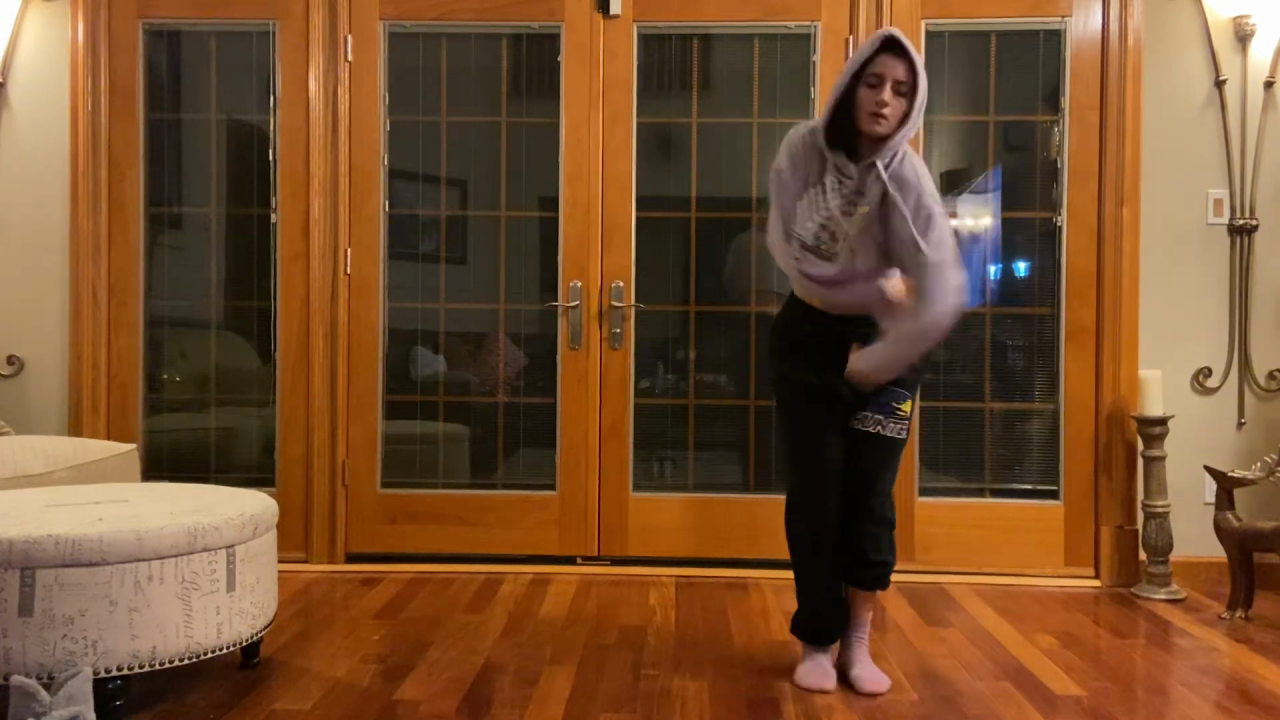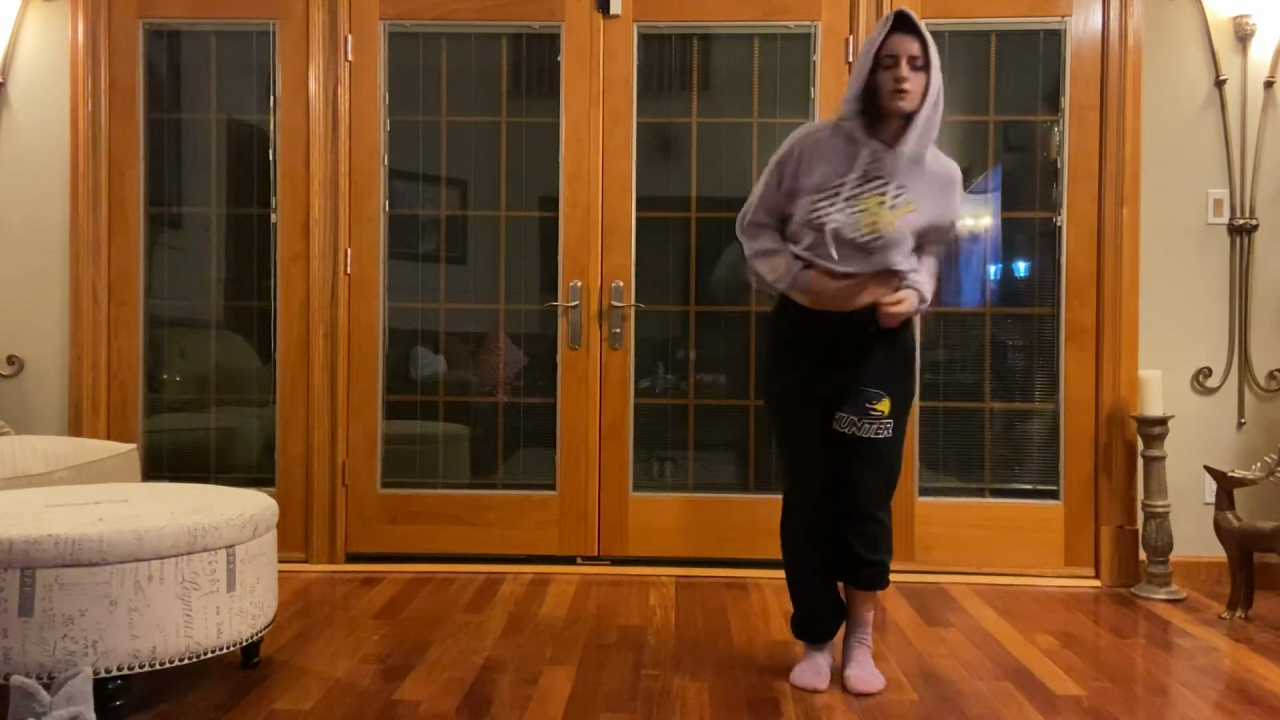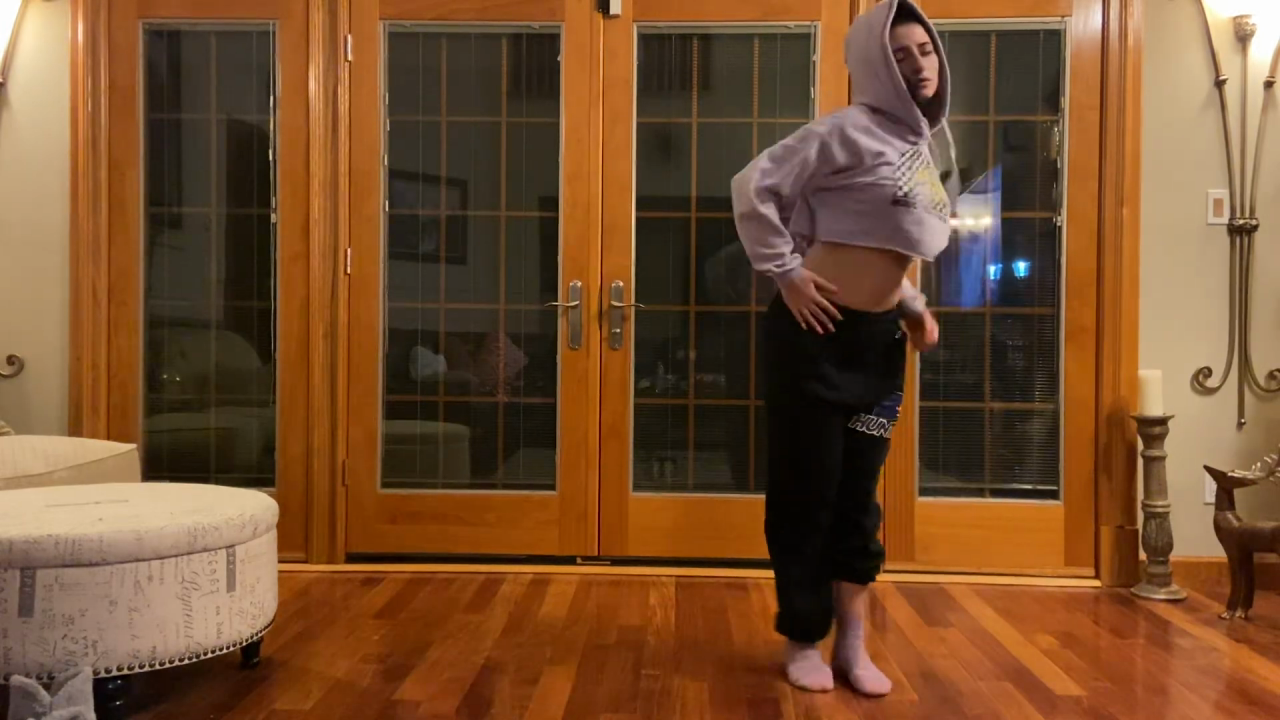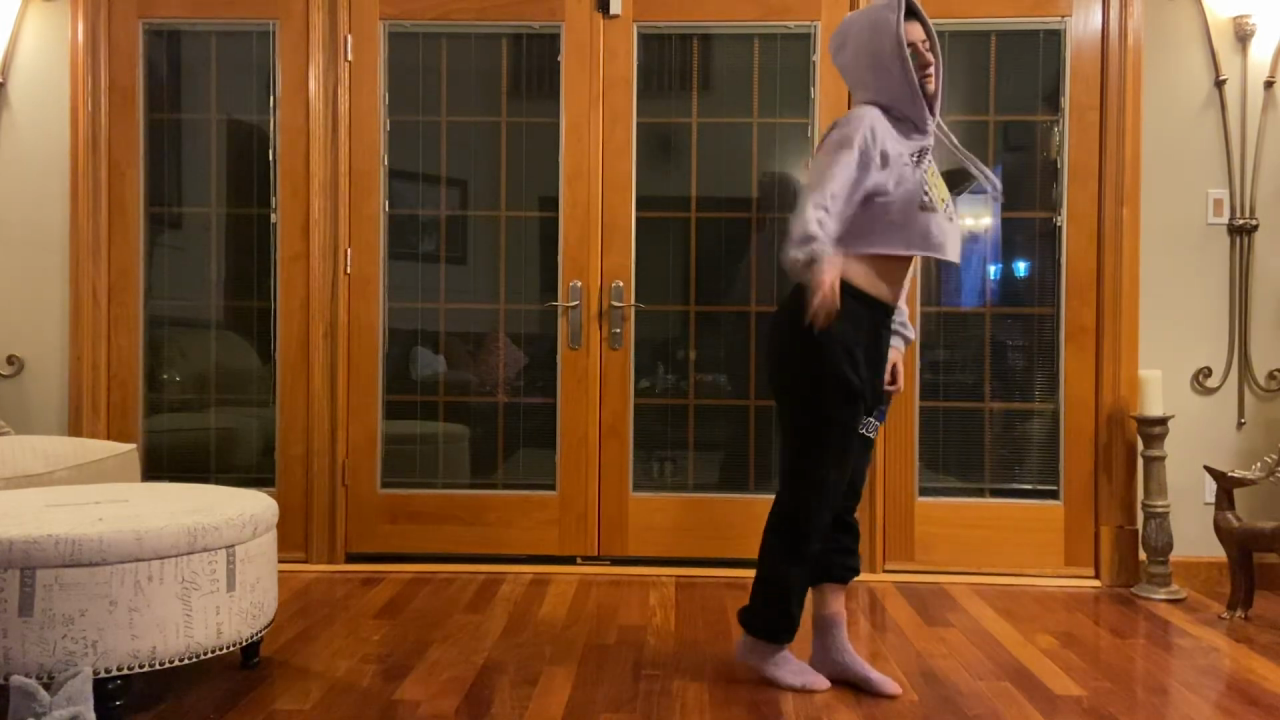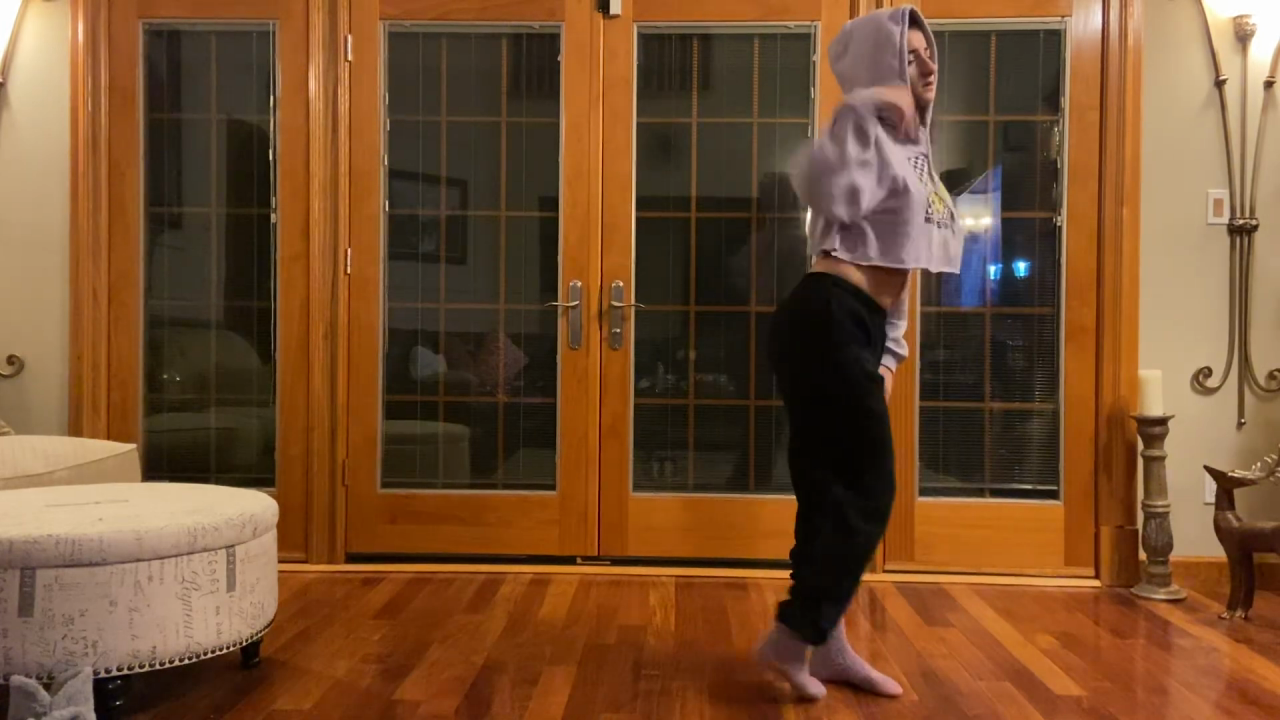
dt=0.2s
person 1, frame 1
left shoulder: (906, 178)
right shoulder: (803, 149)
left elbow: (942, 294)
right elbow: (796, 254)
left wrist: (878, 362)
right wrist: (876, 285)
left hip: (885, 345)
right hip: (806, 338)
left knee: (869, 494)
right knee: (814, 491)
left ankle: (858, 643)
right ankle: (817, 641)
person 1, frame 2
left shoulder: (939, 173)
right shoulder: (814, 145)
right elbow: (755, 225)
left wrist: (911, 291)
right wrist: (795, 281)
left hip: (879, 343)
right hip: (804, 334)
left knee: (864, 496)
right knee: (807, 493)
left ankle: (859, 643)
right ankle: (816, 639)
person 1, frame 3
left shoulder: (920, 146)
right shoulder: (847, 130)
right elbow: (754, 185)
left wrist: (912, 304)
right wrist: (789, 273)
left hip: (875, 339)
right hip: (813, 331)
left knee: (854, 494)
right knee: (801, 488)
left ankle: (853, 646)
right ankle: (806, 638)
person 1, frame 4
left shoulder: (911, 137)
right shoulder: (862, 129)
right elbow: (819, 205)
left wrist: (896, 337)
right wrist: (817, 265)
left hip: (865, 329)
right hip: (828, 323)
left knee: (837, 491)
right knee: (812, 486)
left ankle: (833, 646)
right ankle: (762, 634)
person 1, frame 5
left shoulder: (909, 151)
right shoulder: (866, 132)
right elbow: (824, 193)
left wrist: (886, 357)
right wrist: (871, 111)
left hip: (853, 330)
right hip: (828, 320)
left knee: (834, 487)
right knee: (866, 488)
left ankle: (825, 645)
right ankle: (794, 636)
